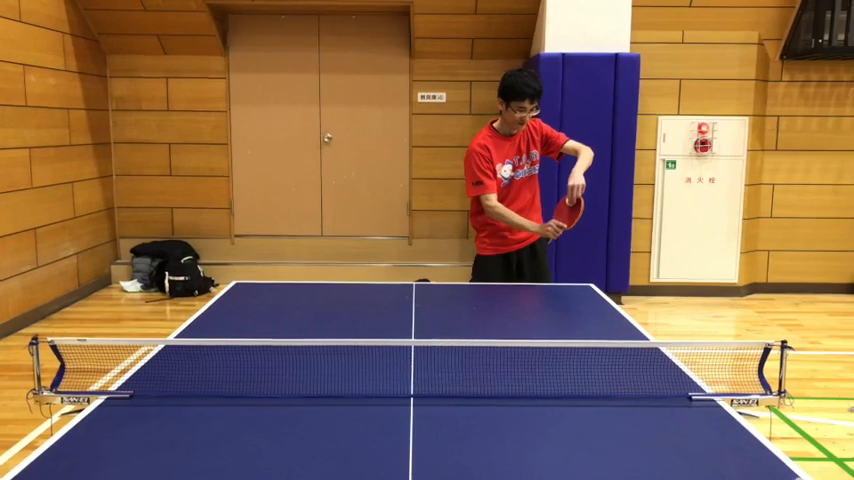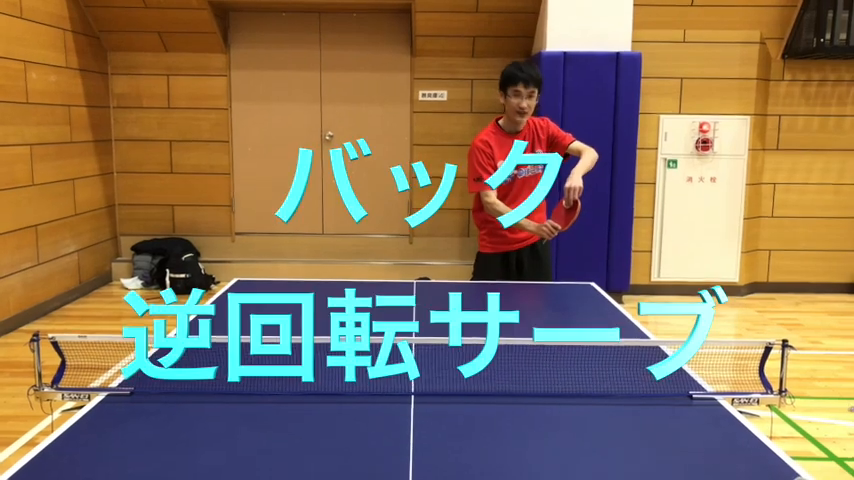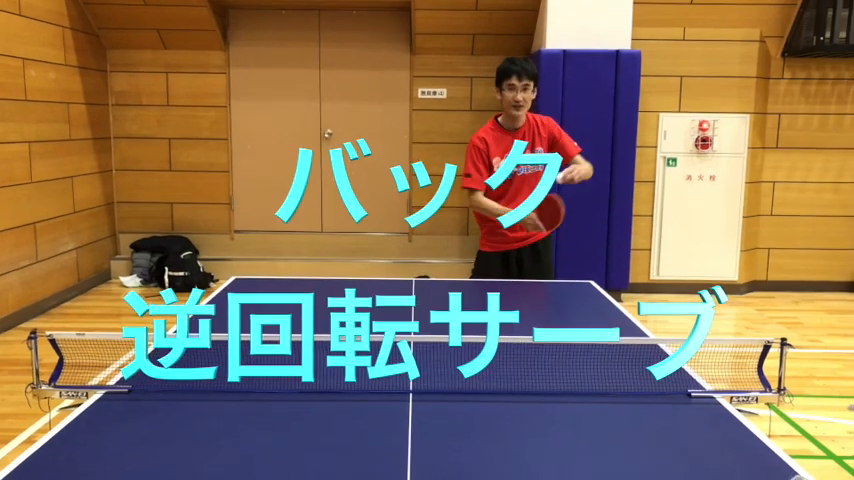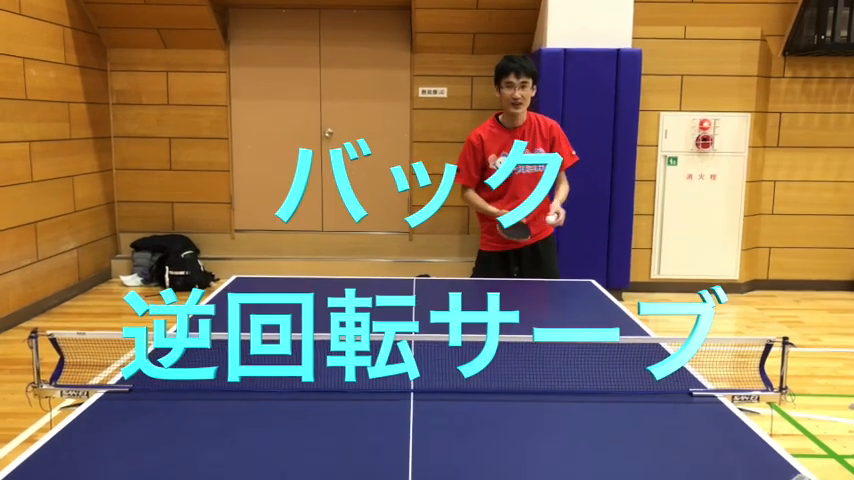
dt=0.3s
person 1, frame 1
left shoulder: (536, 130)
right shoulder: (480, 148)
left elbow: (585, 151)
right elbow: (490, 205)
left wrist: (577, 172)
right wrist: (537, 228)
left hip: (532, 242)
right hip: (494, 247)
person 1, frame 2
left shoulder: (543, 129)
right shoulder: (484, 144)
left elbow: (590, 153)
right elbow: (489, 202)
left wrist: (576, 174)
right wrist: (532, 227)
left hip: (536, 242)
right hip: (495, 245)
person 1, frame 3
left shoulder: (545, 127)
right shoulder: (482, 141)
left elbow: (586, 168)
right elbow: (476, 199)
left wrist: (577, 171)
left hip: (537, 240)
right hip: (496, 243)
person 1, frame 4
left shoulder: (550, 130)
right shoulder: (480, 138)
left elbow: (561, 181)
right elbow: (467, 191)
left wrist: (557, 203)
right wrist: (496, 214)
left hip: (540, 238)
right hip: (496, 241)
